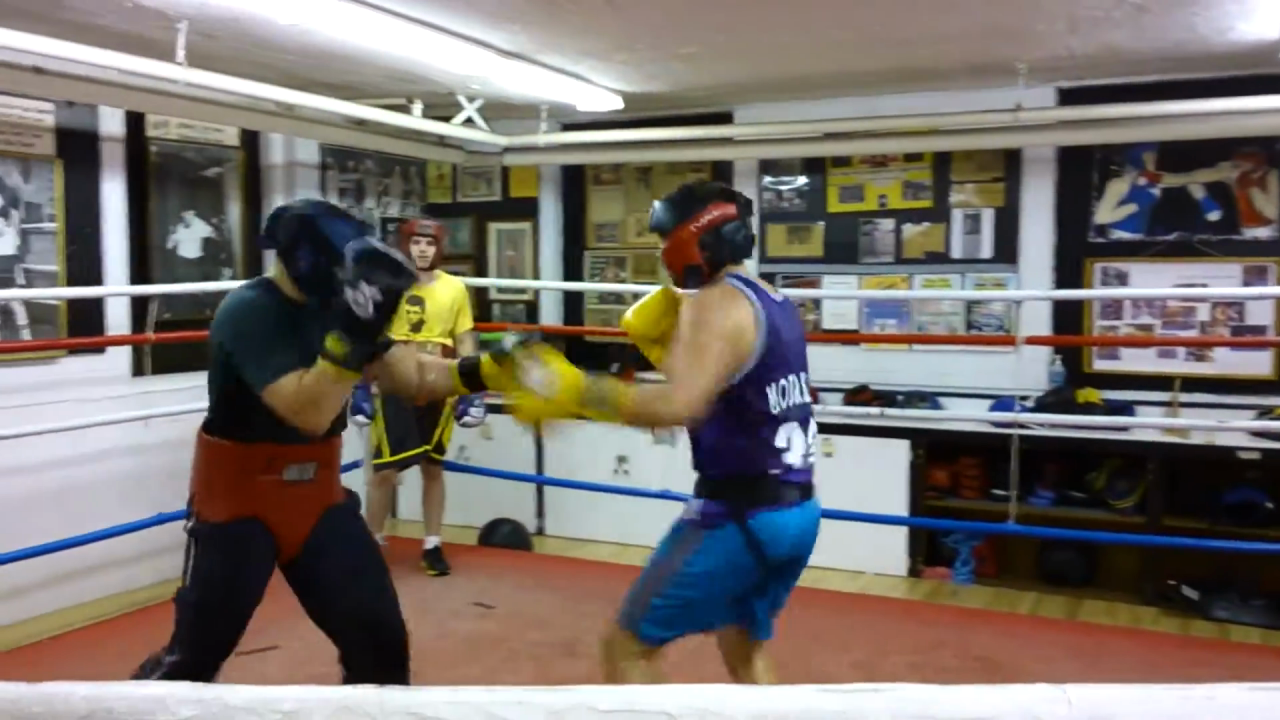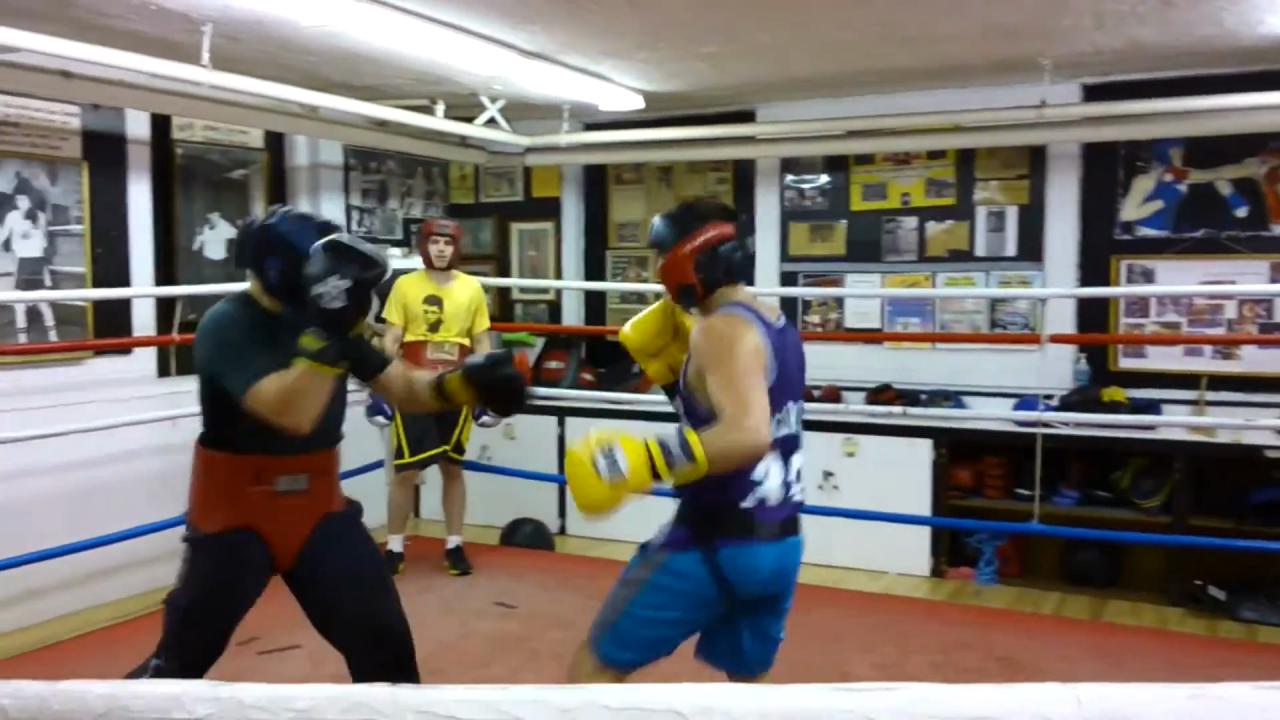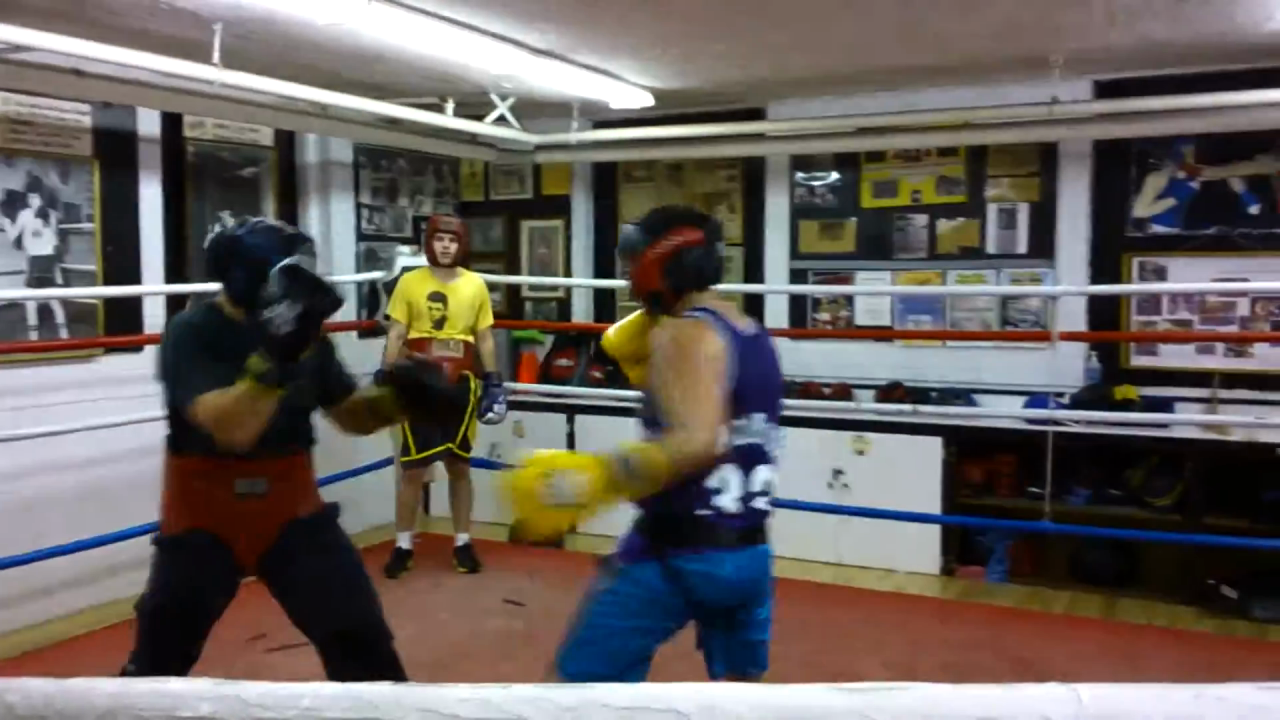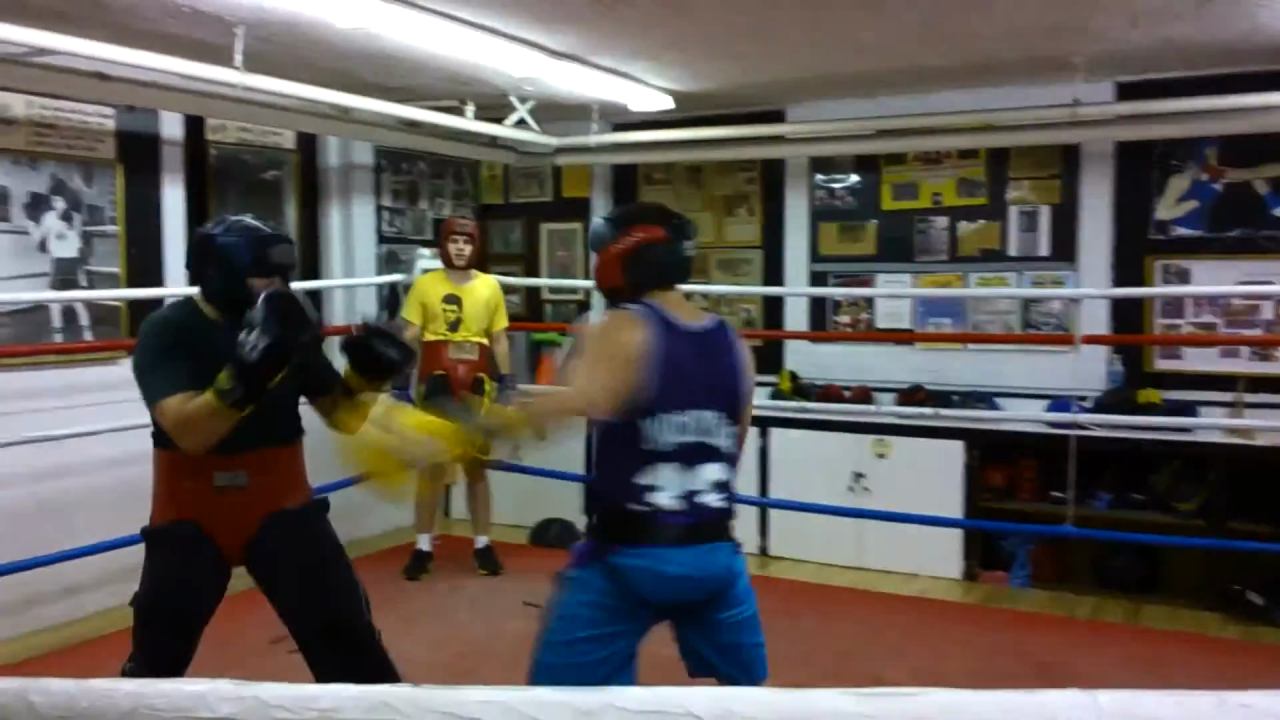
dt=0.1s
person 1, frame 1
left shoulder: (721, 305)
right shoulder: (777, 305)
left elbow: (678, 404)
left wrist: (575, 390)
right wrist: (669, 351)
left hip: (742, 518)
right hip: (795, 513)
left knee: (626, 647)
right knee: (745, 653)
person 1, frame 2
left shoulder: (723, 331)
right shoulder: (775, 327)
left elbow: (747, 436)
left wrist: (645, 460)
right wrist: (670, 371)
left hip: (712, 545)
right hip: (778, 543)
left knee: (592, 672)
right knee: (749, 680)
person 1, frame 3
left shoulder: (689, 337)
right shoulder: (758, 342)
left elbow: (701, 441)
left wrist: (598, 475)
left hip: (668, 556)
right hip: (745, 554)
right knee: (747, 689)
person 1, frame 4
left shoulder: (617, 333)
right shoulder: (732, 344)
left elbow: (573, 405)
left hip: (626, 556)
right hip: (712, 552)
right knee: (748, 693)
person 2, frame 1
left shoulder: (336, 311)
right shoulder: (247, 313)
left elbow: (412, 375)
right elbow: (311, 414)
left wrist: (484, 370)
right wrist: (355, 325)
left hip: (318, 503)
right hip: (236, 506)
left knee: (378, 636)
right knee: (198, 652)
person 2, frame 2
left shoulder: (321, 318)
right shoulder: (228, 326)
left elbow: (403, 386)
right elbow: (293, 415)
left wrist: (468, 382)
right wrist: (328, 327)
left hip: (318, 511)
right hip: (234, 517)
left knee: (384, 642)
right knee: (184, 654)
person 2, frame 3
left shoulder: (299, 327)
right shoulder: (191, 334)
left elbow: (350, 415)
right elbow: (236, 430)
left wrist: (394, 395)
right wrist: (278, 350)
left hip: (291, 513)
right hip: (203, 521)
left knee: (360, 639)
right knee: (159, 659)
person 2, frame 4
left shoulder: (287, 328)
right shoulder: (167, 332)
left elbow: (344, 414)
right elbow: (189, 433)
left wrist: (364, 373)
right wrist: (245, 371)
left hip: (280, 506)
right hip: (192, 516)
left knee: (344, 634)
right knee: (157, 657)
person 3, frame 1
left shoulder: (455, 288)
left elbow: (465, 342)
left wrist: (473, 392)
right wrist: (361, 388)
left knee: (433, 468)
right knee: (384, 471)
left ankle: (432, 545)
person 3, frame 2
left shoulder: (472, 288)
right shoulder: (405, 285)
left elbow: (481, 342)
right elbow: (391, 339)
left knee: (453, 468)
right knee: (405, 471)
left ankle: (454, 545)
right ankle: (394, 547)
person 3, frame 3
left shoulder: (476, 285)
right shoulder: (409, 282)
left elbow: (485, 340)
right elbow: (395, 336)
left wrist: (495, 387)
left hip: (461, 386)
left knee: (459, 466)
right knee: (412, 468)
left ankle: (463, 542)
right ankle: (403, 545)
person 3, frame 4
left shoulder: (490, 287)
right shoulder: (425, 285)
left elbow: (500, 341)
right elbow: (411, 337)
left wrist: (508, 387)
left hip: (477, 387)
right hip: (436, 385)
left knee: (477, 467)
right knee: (432, 467)
left ankle: (483, 545)
right ankle: (423, 547)
